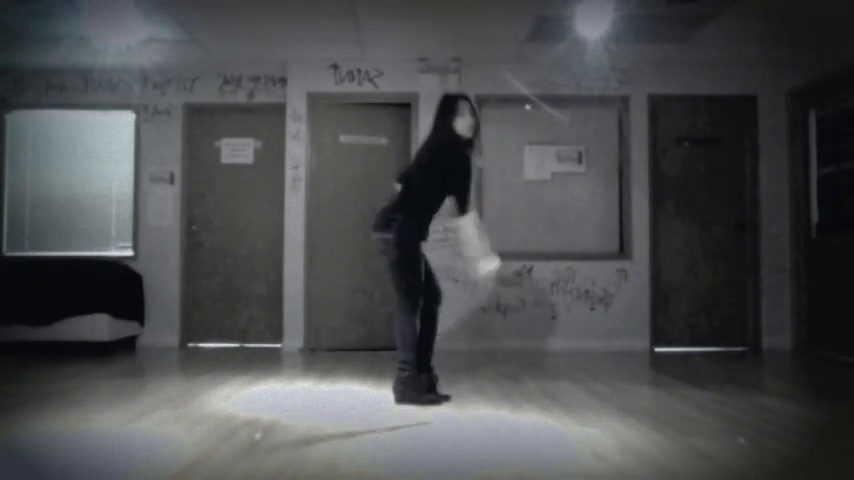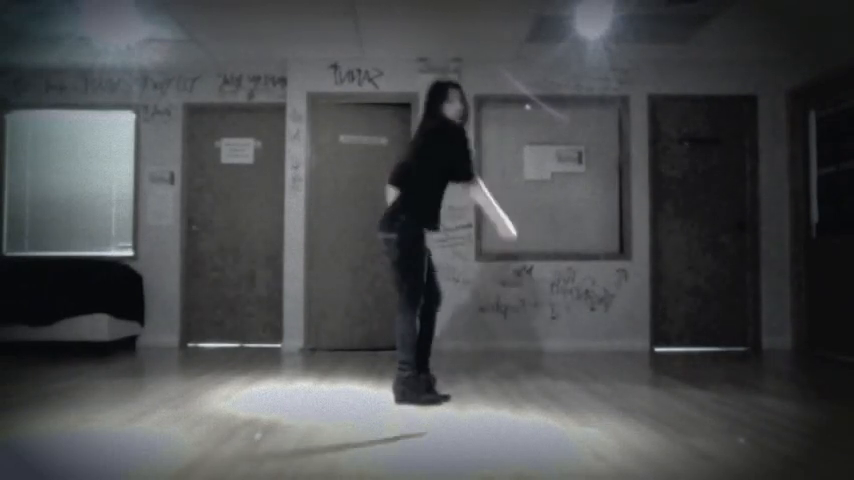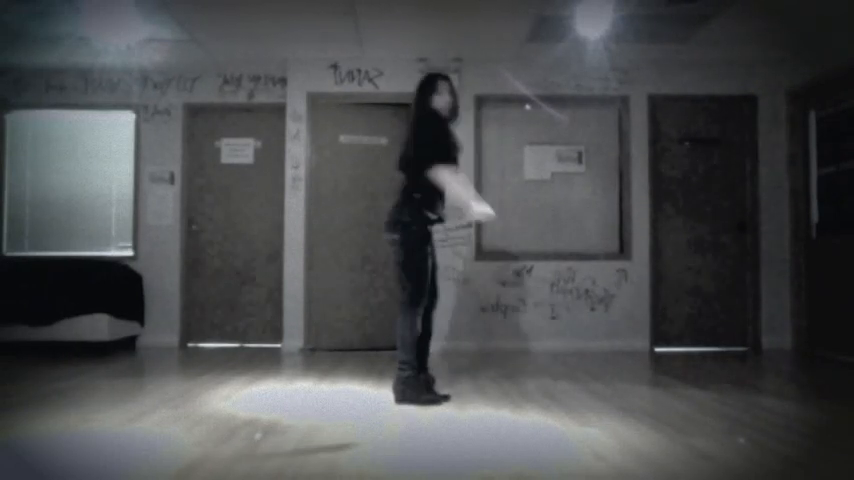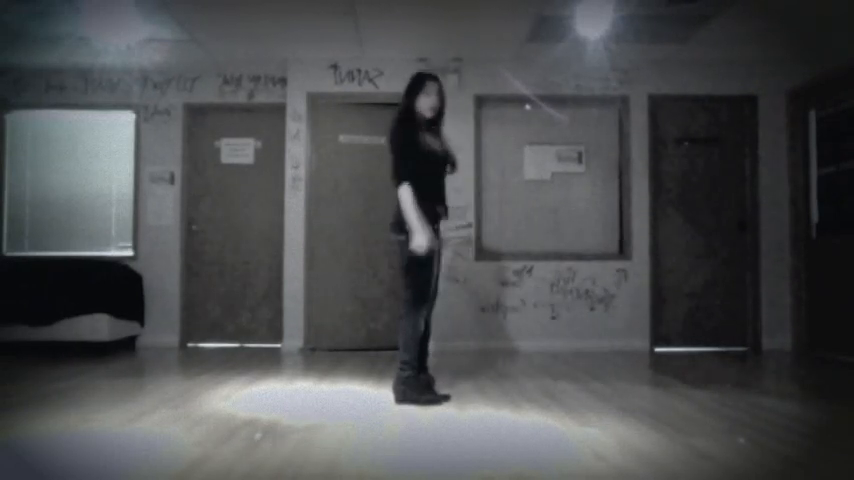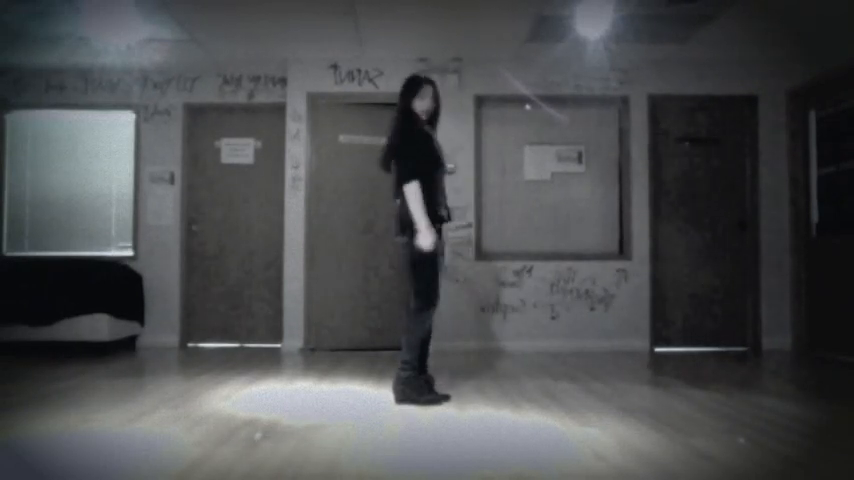
dt=0.2s
person 1, frame 1
left shoulder: (440, 148)
right shoulder: (455, 150)
left elbow: (405, 182)
right elbow: (462, 207)
left hip: (400, 227)
right hip: (401, 229)
left knee: (431, 297)
right knee: (412, 303)
left ankle: (422, 377)
right ankle: (407, 383)
person 1, frame 2
left shoulder: (431, 137)
right shoulder: (448, 134)
left elbow: (393, 182)
right elbow: (470, 180)
right wrist: (499, 220)
left hip: (404, 225)
right hip: (406, 226)
left knee: (430, 299)
right knee: (412, 302)
left ankle: (419, 376)
right ankle: (407, 383)
person 1, frame 3
left shoulder: (435, 130)
right shoulder: (428, 125)
right elbow: (436, 167)
right wrist: (473, 202)
left hip: (416, 224)
right hip: (410, 224)
left knee: (425, 300)
right knee: (415, 301)
left ankle: (419, 378)
right ankle: (407, 383)
person 1, frame 4
left shoulder: (429, 133)
right shoulder: (406, 130)
right elbow: (404, 181)
right wrist: (418, 228)
left hip: (426, 226)
right hip: (417, 226)
left knee: (424, 302)
right knee: (418, 302)
left ankle: (419, 377)
right ankle: (407, 382)
person 1, frame 5
left shoulder: (418, 133)
right shoulder: (409, 131)
right elbow: (410, 180)
right wrist: (423, 228)
left hip: (428, 226)
right hip: (421, 226)
left knee: (426, 302)
right knee: (424, 302)
left ankle: (418, 377)
right ankle: (407, 381)
